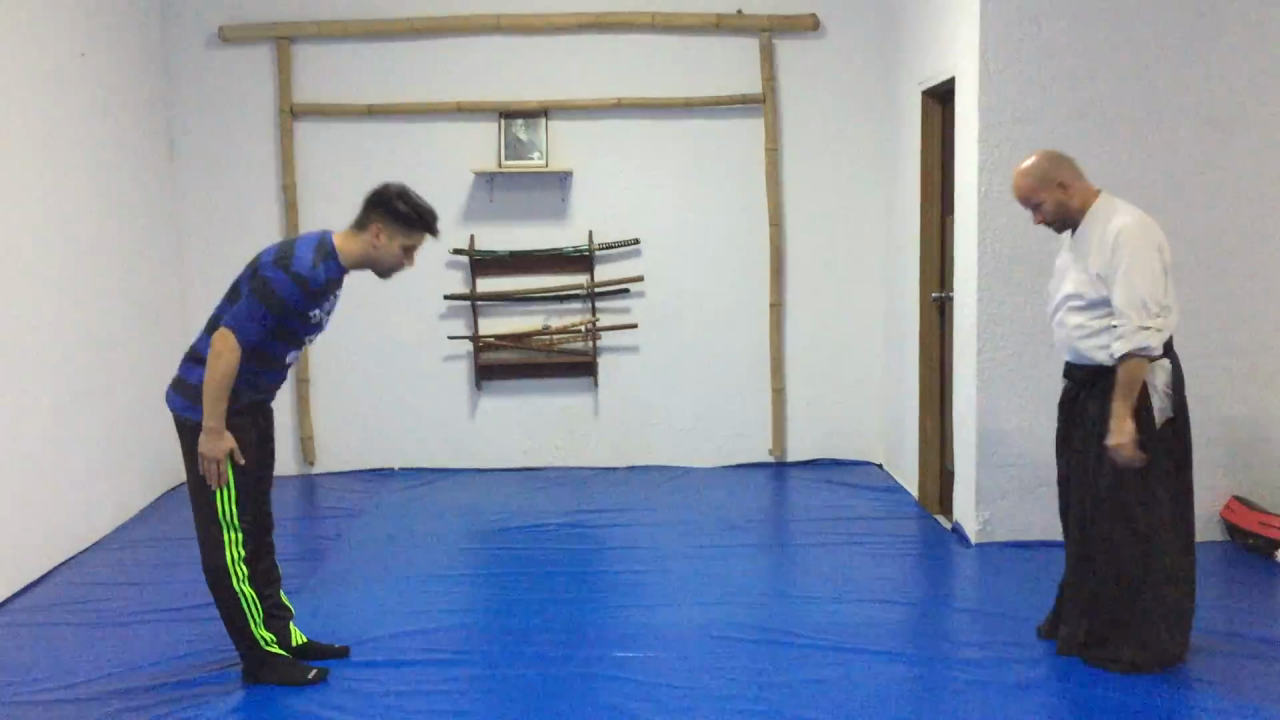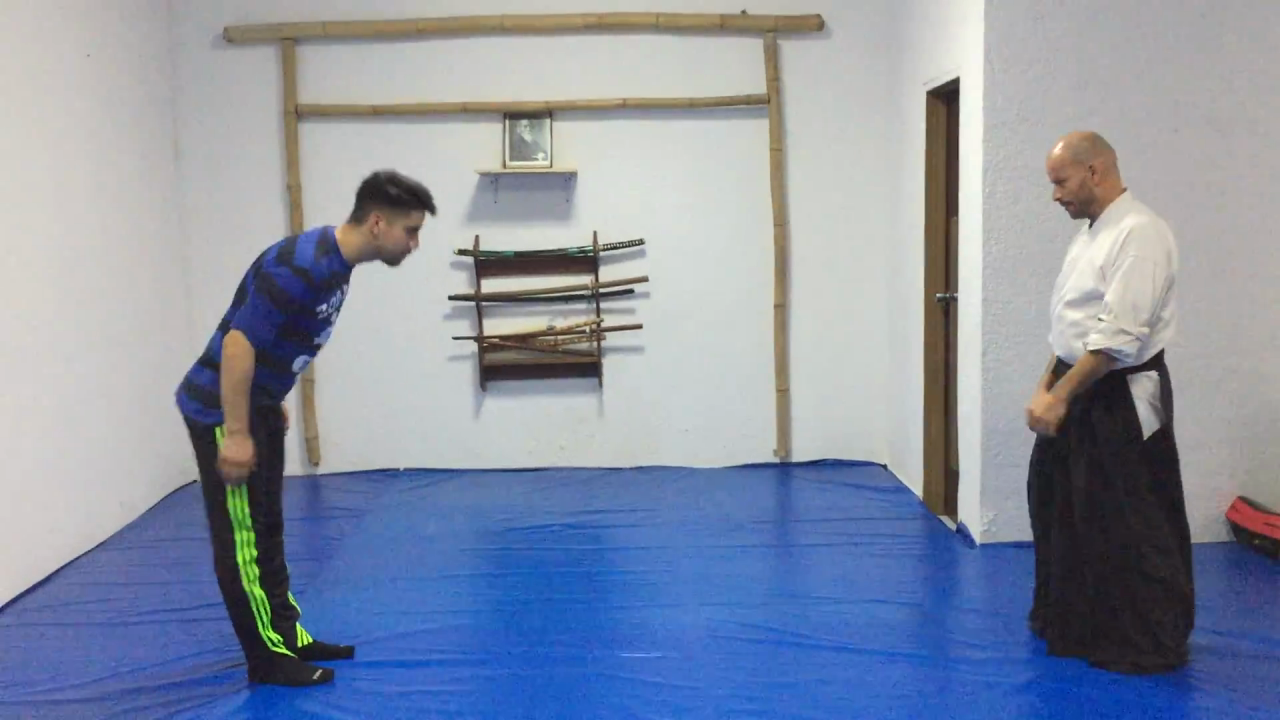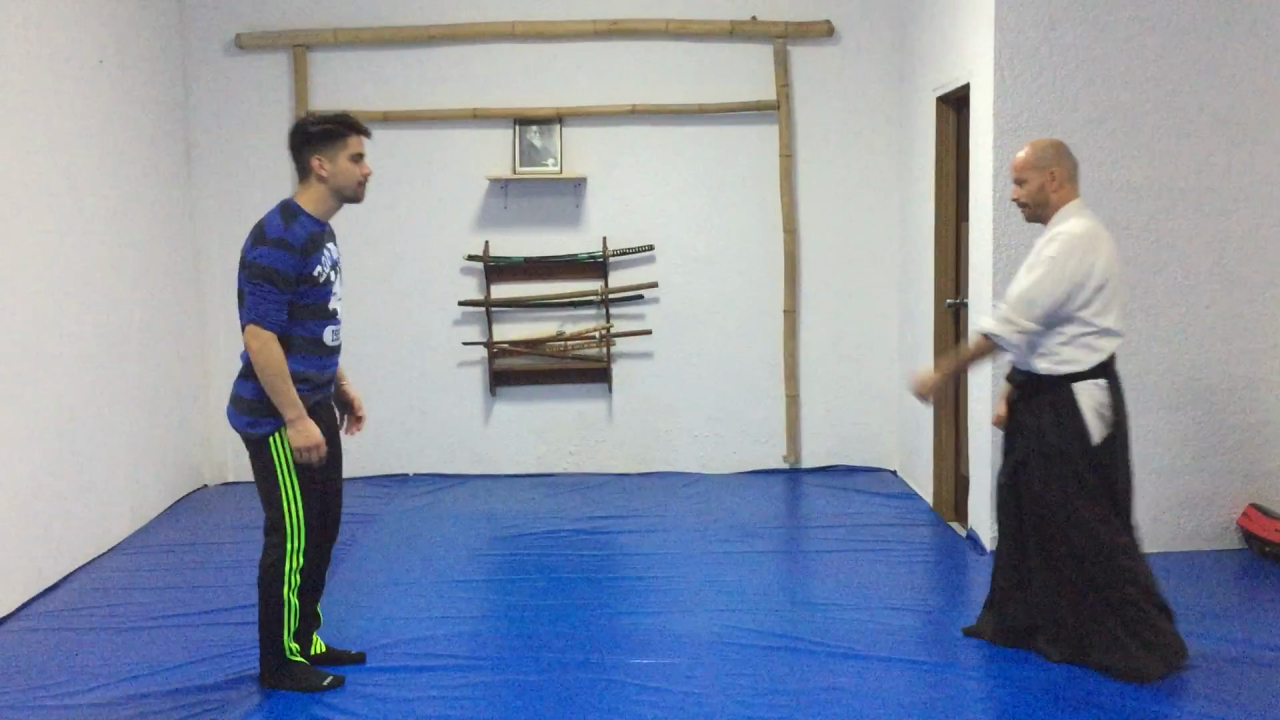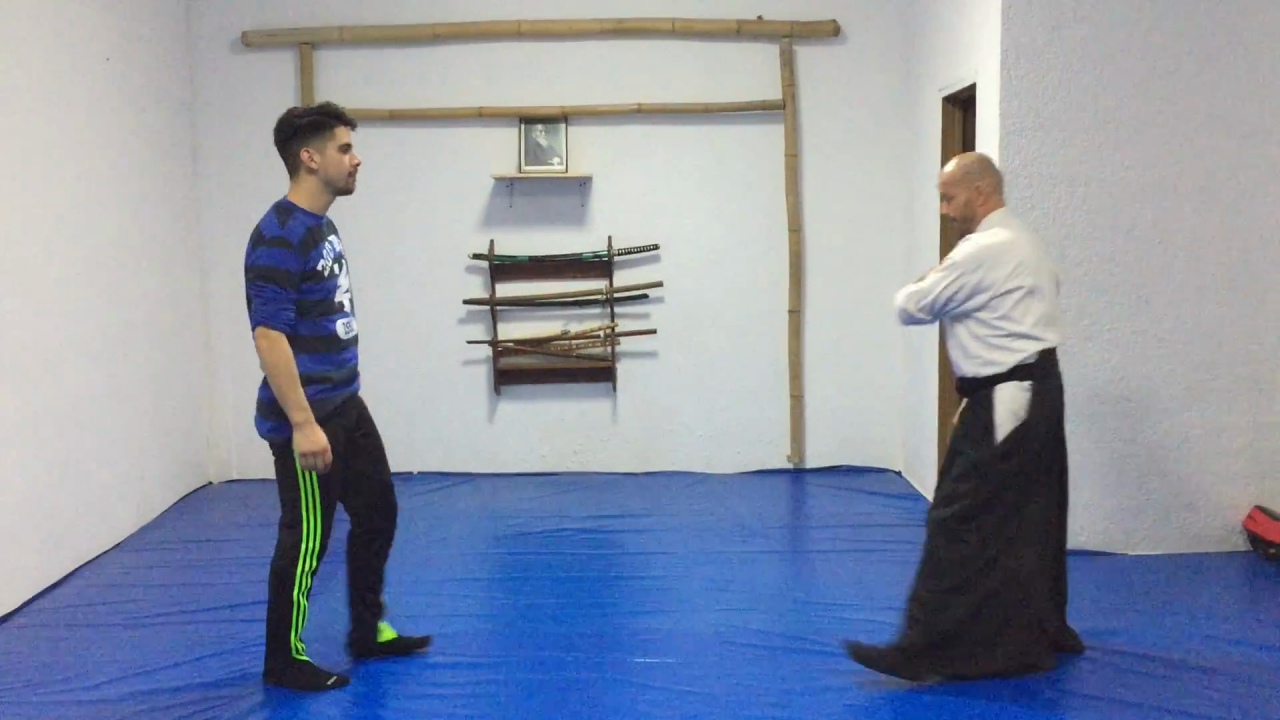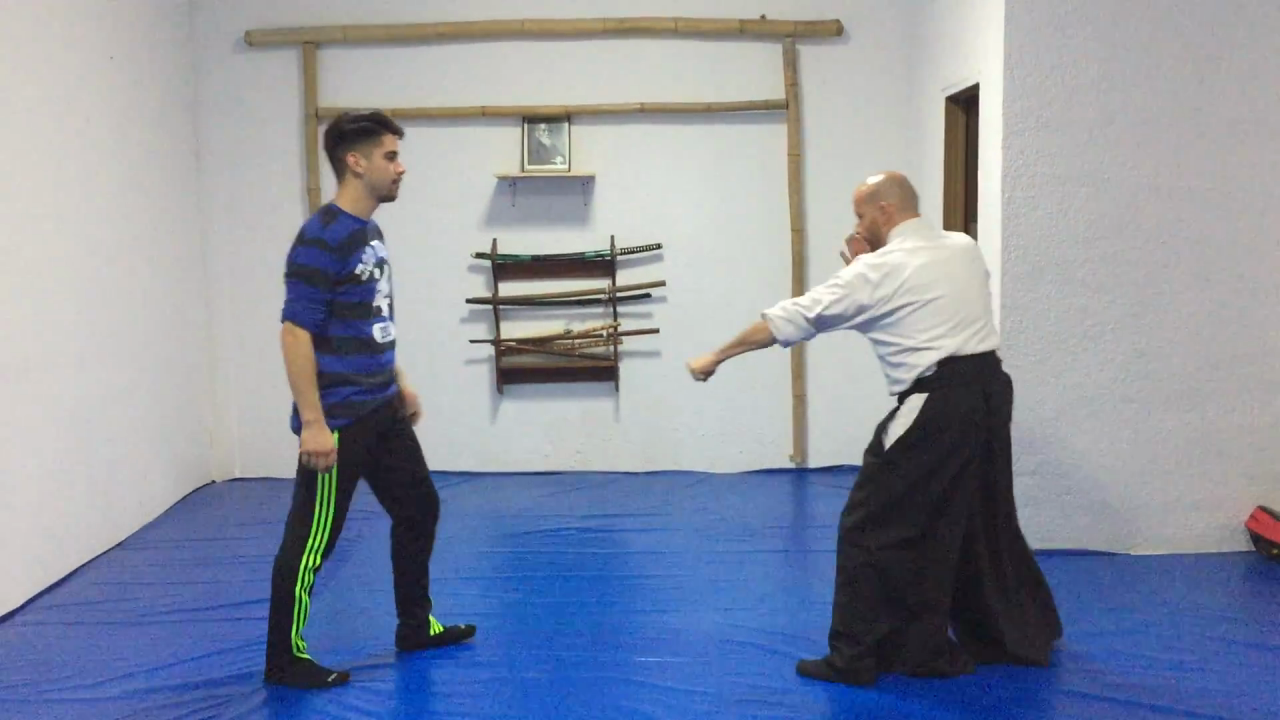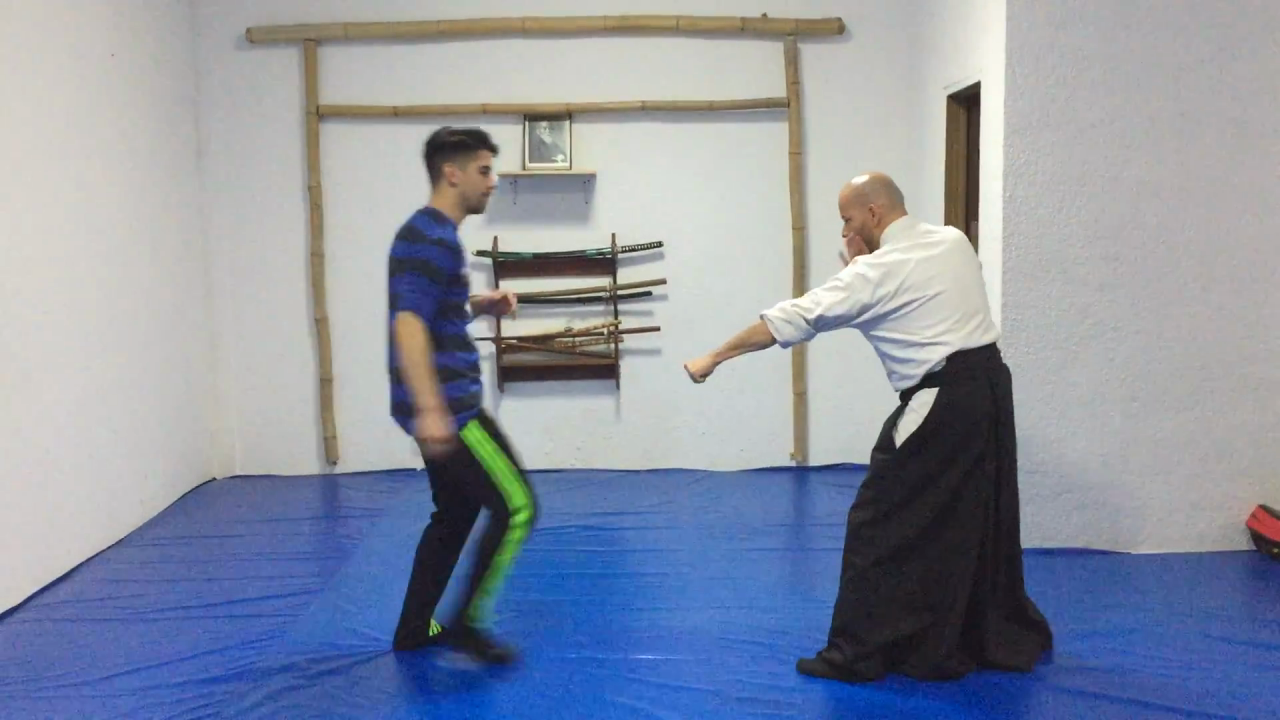
dt=0.4s
person 1, frame 1
left shoulder: (329, 263)
right shoulder: (298, 270)
right elbow: (227, 340)
right wrist: (212, 430)
left hip: (250, 404)
right hip: (211, 406)
left knee: (256, 525)
right knee: (228, 532)
left ankle: (282, 633)
right ankle: (262, 655)
person 1, frame 2
left shoulder: (335, 261)
right shoulder: (300, 265)
right elbow: (239, 343)
right wrist: (235, 432)
left hip: (259, 405)
right hip: (219, 409)
left knee: (266, 528)
right knee: (241, 535)
left ankle: (288, 634)
right ankle: (268, 655)
person 1, frame 3
left shoulder: (321, 231)
right shoulder: (278, 237)
right elbow: (259, 335)
left wrist: (341, 388)
right wrist: (296, 420)
left hip: (315, 406)
right hip: (276, 417)
left knee: (323, 526)
right knee: (293, 536)
left ankle: (306, 639)
right ankle: (280, 661)
person 1, frame 4
left shoulder: (323, 227)
right shoulder: (278, 236)
right elbow: (269, 336)
right wrist: (302, 424)
left hip: (344, 405)
right hip: (303, 417)
left knee: (378, 512)
right knee: (306, 537)
left ankle: (369, 630)
right ankle: (284, 660)
person 1, frame 5
left shoulder: (370, 232)
right shoulder: (324, 238)
right elbow: (296, 333)
left wrist: (399, 382)
right wrist: (313, 422)
left hip: (380, 409)
right hip: (338, 418)
left knee: (419, 509)
right knee: (313, 536)
left ankle: (416, 625)
right ankle: (285, 657)
person 1, frame 6
left shoulder: (427, 232)
right shoulder: (431, 237)
right elbow: (408, 323)
left wrist: (476, 304)
right wrist: (430, 409)
left hip: (450, 403)
right hip: (446, 408)
left knee: (455, 511)
right knee: (516, 508)
left ankle: (415, 627)
right ankle: (467, 626)
person 2, frame 1
left shoulder: (1127, 232)
right shoulder: (1077, 235)
left elbow: (1138, 335)
left wrist: (1122, 416)
right wrist: (1079, 395)
left hip: (1135, 393)
right hip: (1086, 387)
left knee: (1134, 519)
right knee: (1086, 512)
left ankle: (1143, 640)
right ankle: (1085, 621)
person 2, frame 2
left shoulder: (1140, 234)
right shoulder: (1092, 232)
left elbow: (1117, 336)
left wrist: (1060, 397)
right wrist: (1047, 386)
left hip: (1122, 400)
right hip: (1082, 393)
left knee: (1130, 525)
right knee: (1059, 504)
left ankle: (1148, 642)
right ankle: (1070, 621)
person 2, frame 3
left shoulder: (1075, 239)
right shoulder: (1061, 236)
left elbow: (1011, 325)
left wrist: (944, 370)
right wrist: (1013, 393)
left hip: (1074, 404)
right hip: (1045, 398)
left knee: (1089, 526)
right knee: (1026, 513)
left ankle: (1142, 645)
right ankle: (1022, 619)
person 2, frame 4
left shoulder: (987, 251)
right shoulder: (1021, 245)
left elbow: (912, 308)
left wrist: (930, 281)
right wrist: (971, 396)
left hip: (1009, 402)
right hip: (1029, 396)
left knee: (960, 522)
right knee: (1022, 521)
left ankle: (925, 649)
right ankle: (1040, 632)
person 2, frame 5
left shoulder: (880, 270)
right shoulder: (964, 248)
left elbow: (794, 317)
left wrist: (718, 356)
left hip: (936, 408)
right hip: (988, 395)
left knee: (873, 527)
right knee: (983, 521)
left ankle: (855, 656)
right ankle: (1018, 635)
person 2, frame 6
left shoulder: (877, 271)
right shoulder: (954, 242)
left elbow: (792, 318)
left wrist: (713, 358)
left hip: (942, 403)
right hip: (989, 390)
left knee: (881, 526)
right knee: (981, 521)
left ankle: (855, 654)
right ankle: (1005, 637)
